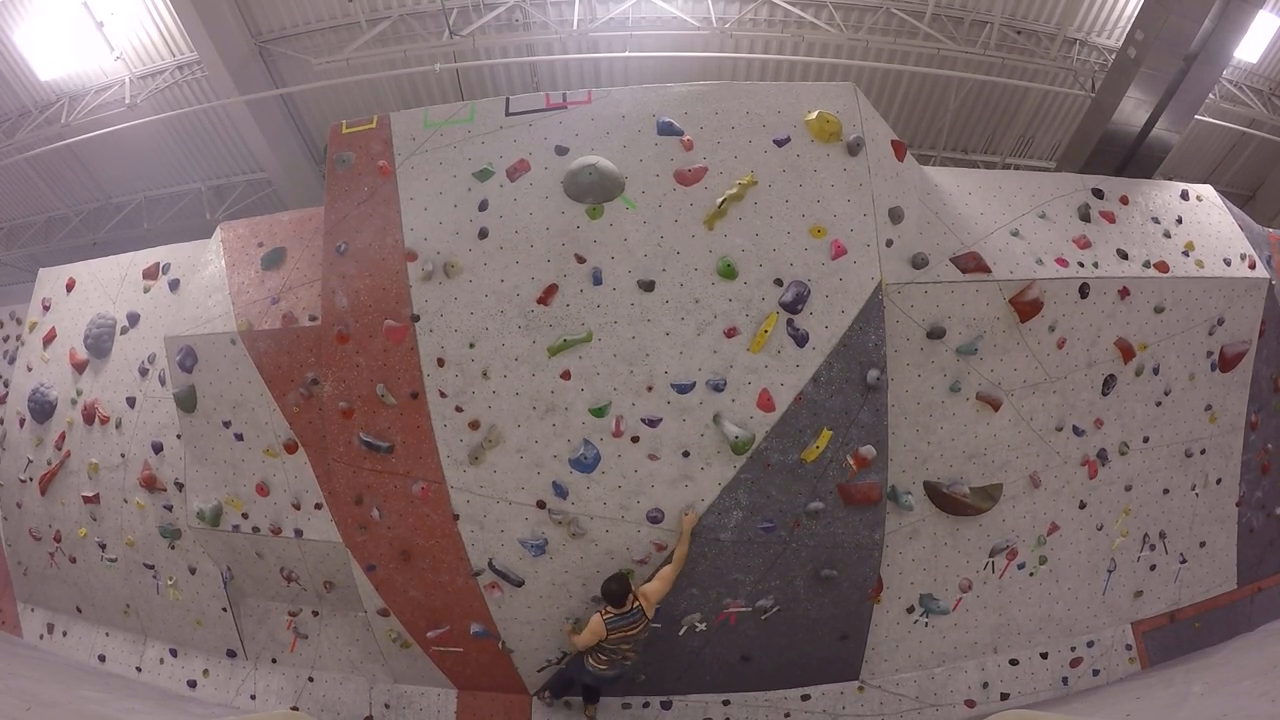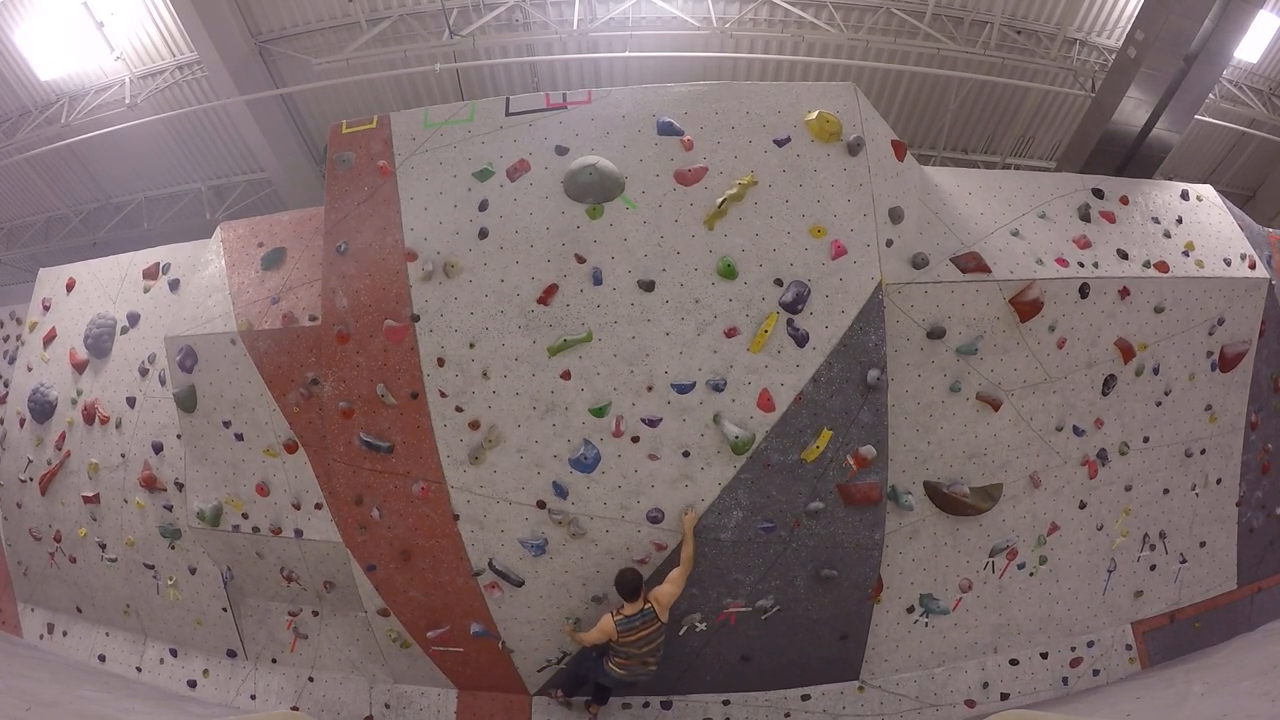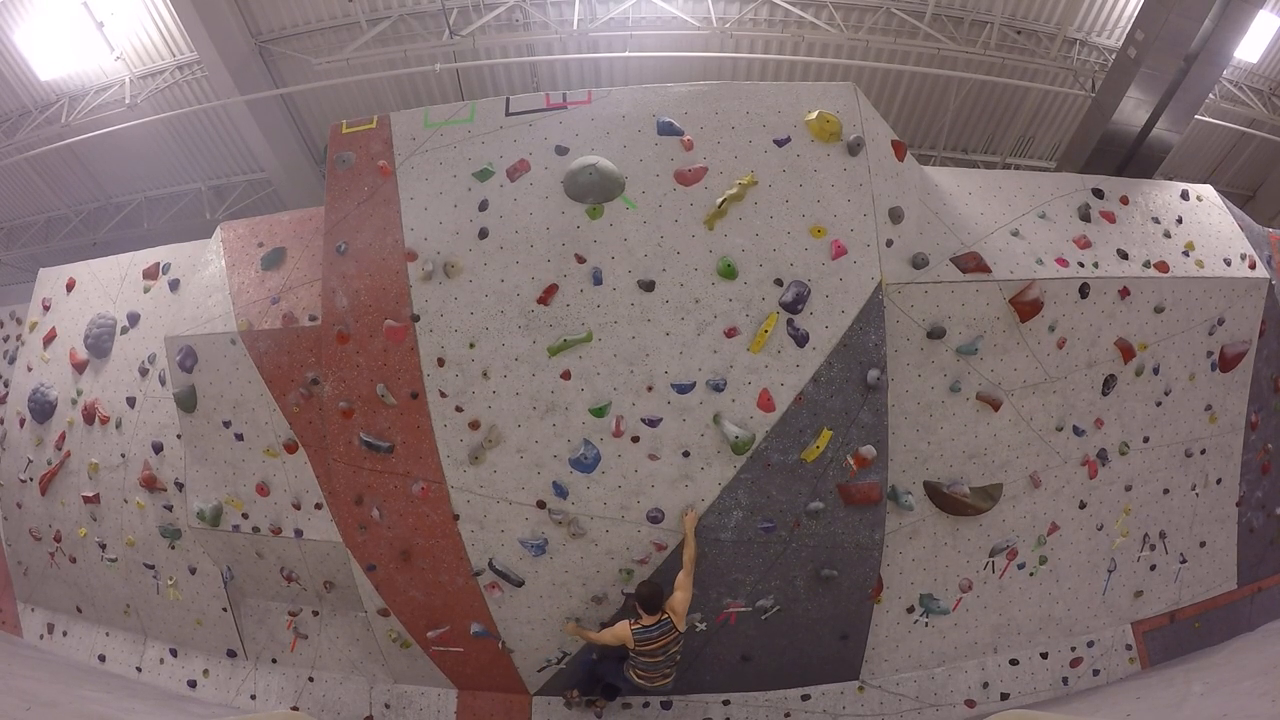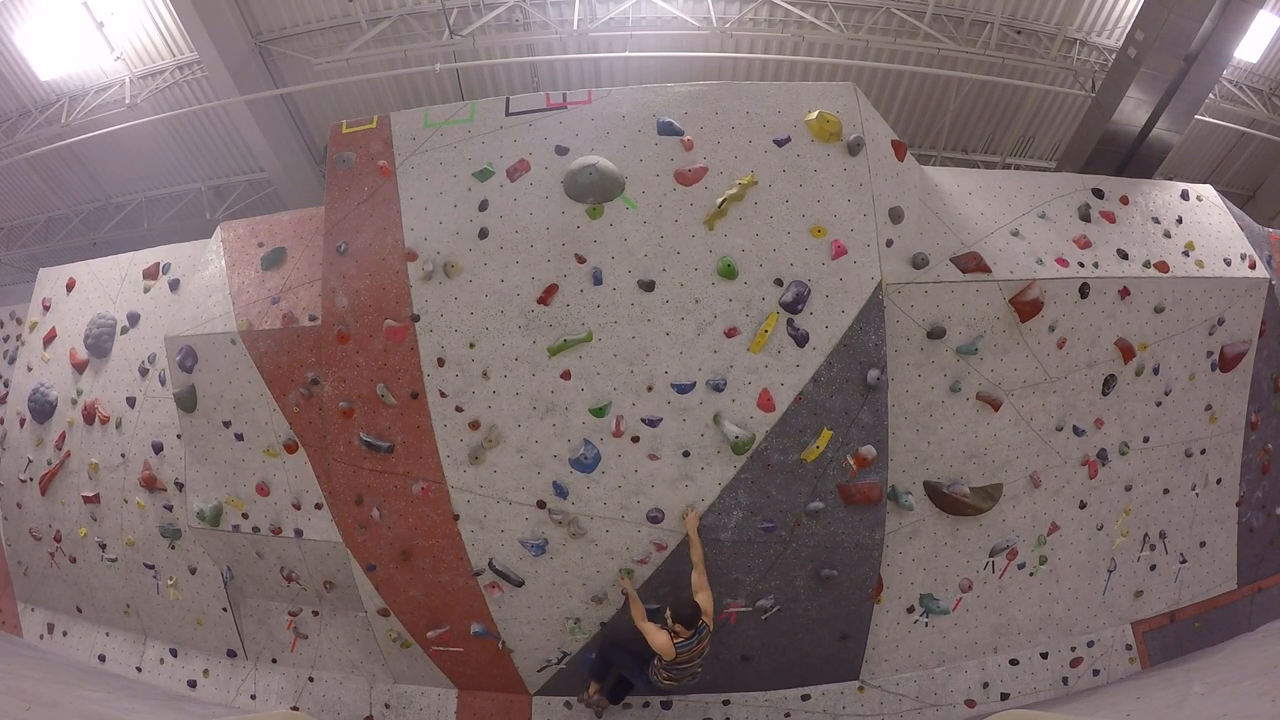
dt=0.5s
person 1, frame 1
left shoulder: (600, 622)
right shoulder: (646, 600)
left elbow: (581, 644)
right elbow: (675, 565)
left wrist: (569, 632)
right wrist: (687, 529)
left hip: (598, 670)
right hip: (622, 665)
left knee: (571, 669)
left ankle: (550, 694)
right ankle: (591, 707)
person 1, frame 2
left shoulder: (611, 622)
right shoulder: (659, 603)
left elbow: (587, 640)
right elbow: (685, 567)
left wrist: (571, 632)
right wrist: (688, 528)
left hip: (619, 675)
right hip: (646, 672)
left knee: (582, 663)
left ankle: (563, 694)
right ankle: (595, 706)
person 1, frame 3
left shoulder: (628, 630)
right shoulder: (677, 614)
left elbow: (599, 638)
right elbow: (688, 568)
left wrist: (575, 630)
right wrist: (689, 529)
left hip: (639, 682)
right hip: (667, 681)
left knee: (599, 665)
right knee: (618, 658)
left ankle: (578, 694)
right ankle: (602, 701)
person 1, frame 4
left shoulder: (665, 643)
right shoulder: (705, 616)
left elbow: (641, 621)
right elbow: (699, 568)
left wrist: (630, 591)
right wrist: (692, 529)
left hip: (660, 683)
right hip: (687, 677)
left knee: (609, 645)
right knee: (633, 661)
left ankle: (593, 691)
right ankle: (603, 701)
